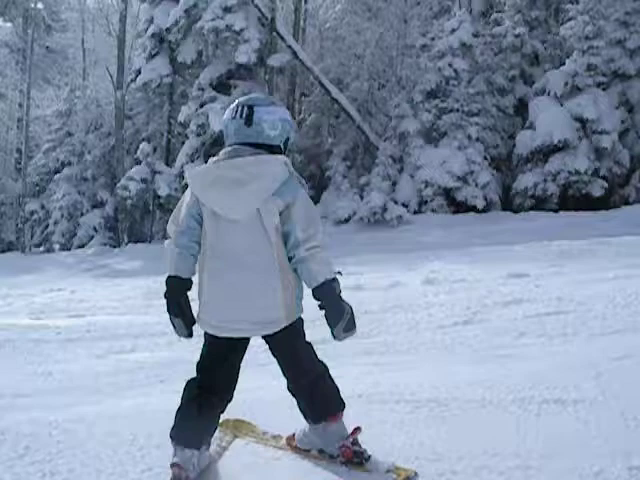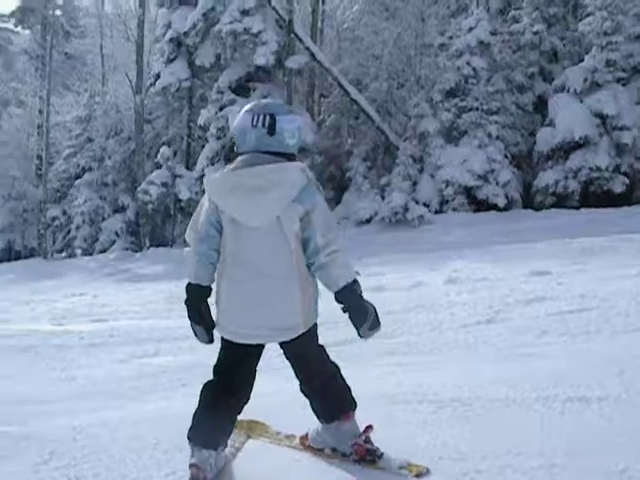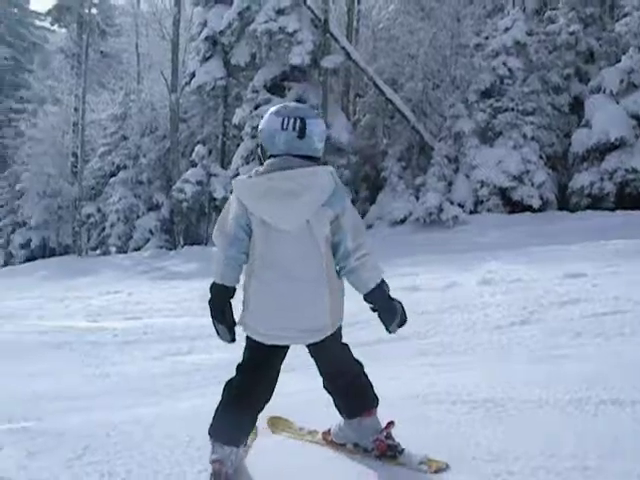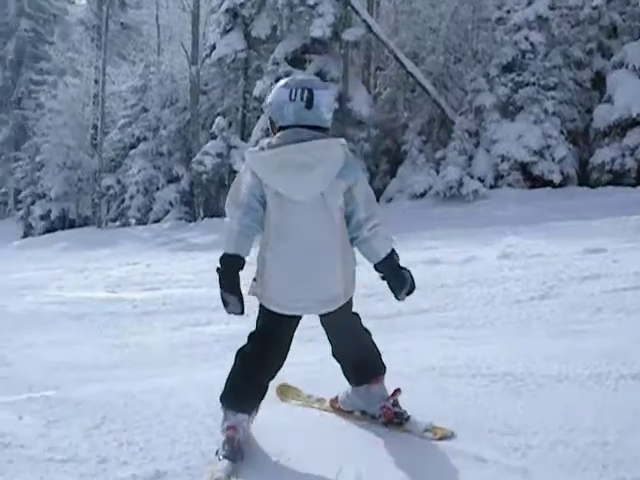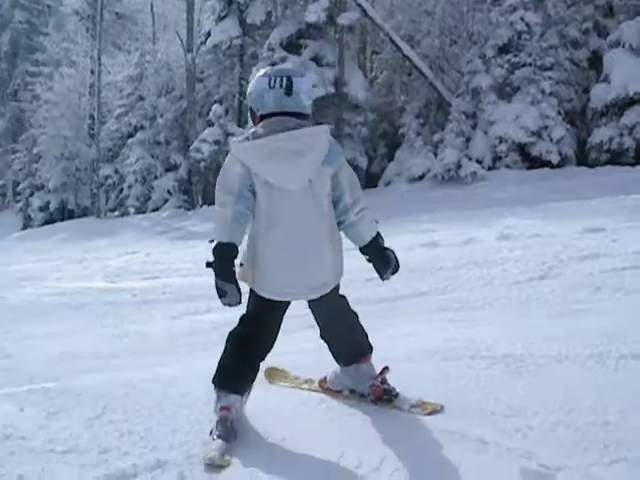
dt=0.2s
person 1, frame 1
left shoulder: (202, 183)
right shoulder: (285, 182)
left elbow: (181, 241)
right elbow: (306, 246)
left wrist: (176, 291)
right wrist: (330, 295)
left hip: (221, 308)
right hip: (277, 305)
left knee: (212, 379)
right knee: (302, 367)
right ankle: (329, 432)
person 1, frame 2
left shoulder: (219, 191)
right shoulder: (302, 187)
left elbow: (201, 250)
right elbow: (324, 251)
left wrist: (196, 298)
right wrist: (352, 298)
left hip: (238, 313)
right hip: (294, 309)
left knee: (229, 382)
right knee: (314, 368)
right ankle: (343, 432)
person 1, frame 3
left shoulder: (247, 194)
right shoulder: (331, 191)
left elbow: (229, 252)
right elbow: (354, 253)
left wrist: (220, 299)
right wrist: (381, 297)
left hip: (266, 313)
right hip: (320, 311)
left knee: (252, 380)
right knee: (338, 366)
right ankle: (364, 426)
person 1, frame 4
left shoulder: (259, 166)
right shoulder: (342, 162)
left elbow: (241, 222)
right elbow: (365, 222)
left wrist: (229, 270)
right wrist: (390, 266)
left hip: (279, 284)
right hip: (334, 280)
left knee: (264, 349)
right knee: (347, 335)
left ankle: (236, 419)
right ankle: (372, 396)
person 1, frame 5
left shoulder: (243, 155)
right shoulder: (326, 147)
left elbow: (231, 211)
right elbow: (350, 206)
left wrist: (223, 260)
right wrist: (375, 247)
left hip: (269, 270)
right hip: (322, 265)
left knee: (253, 333)
right knee: (336, 318)
left ankle: (228, 400)
right ankle: (360, 375)
